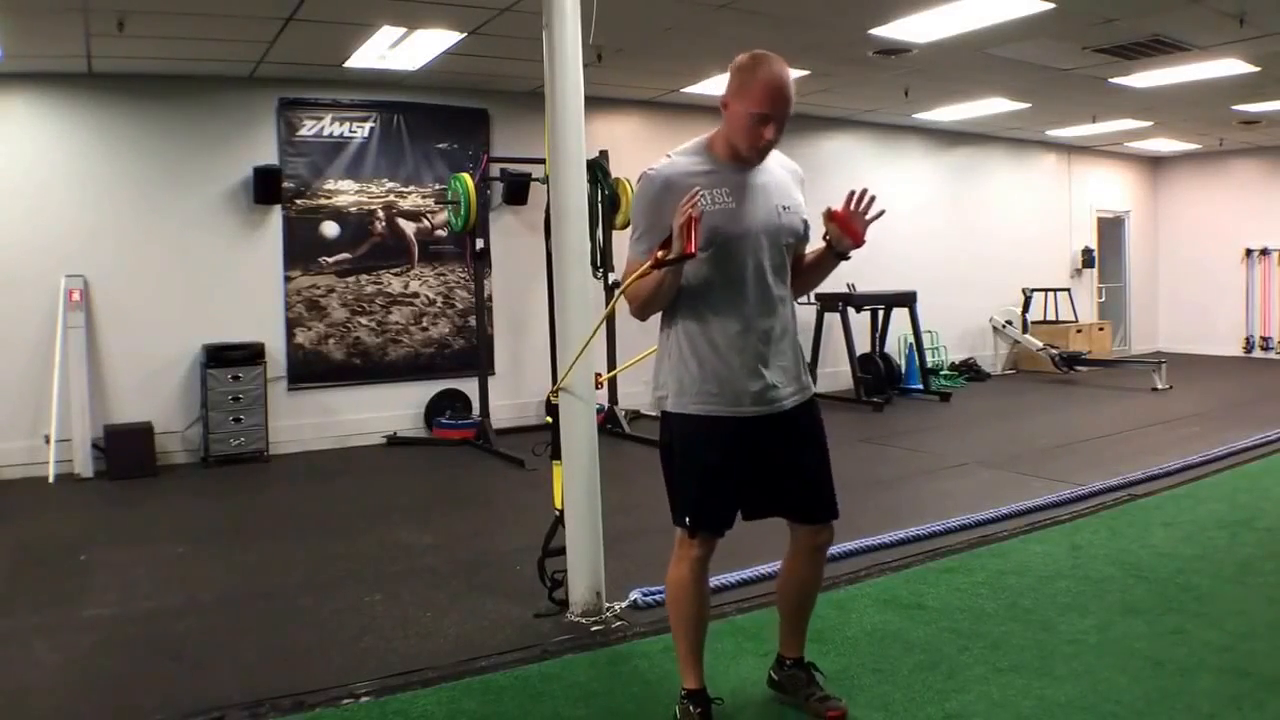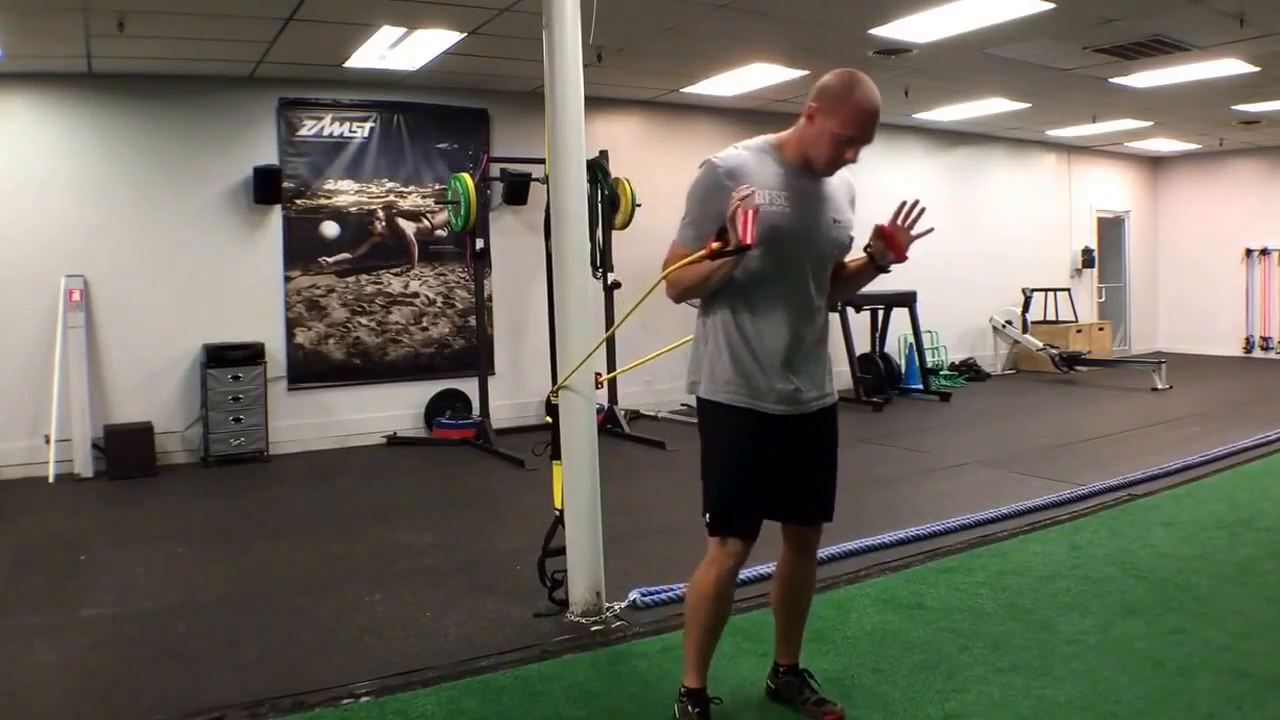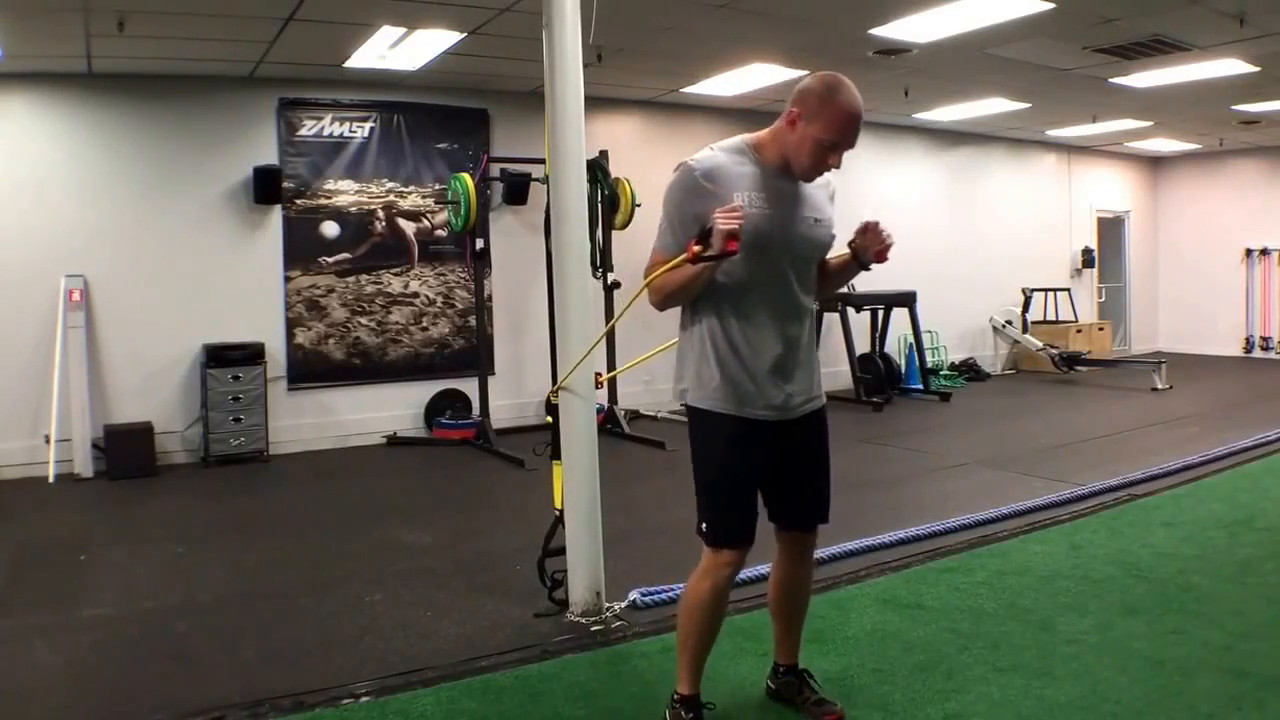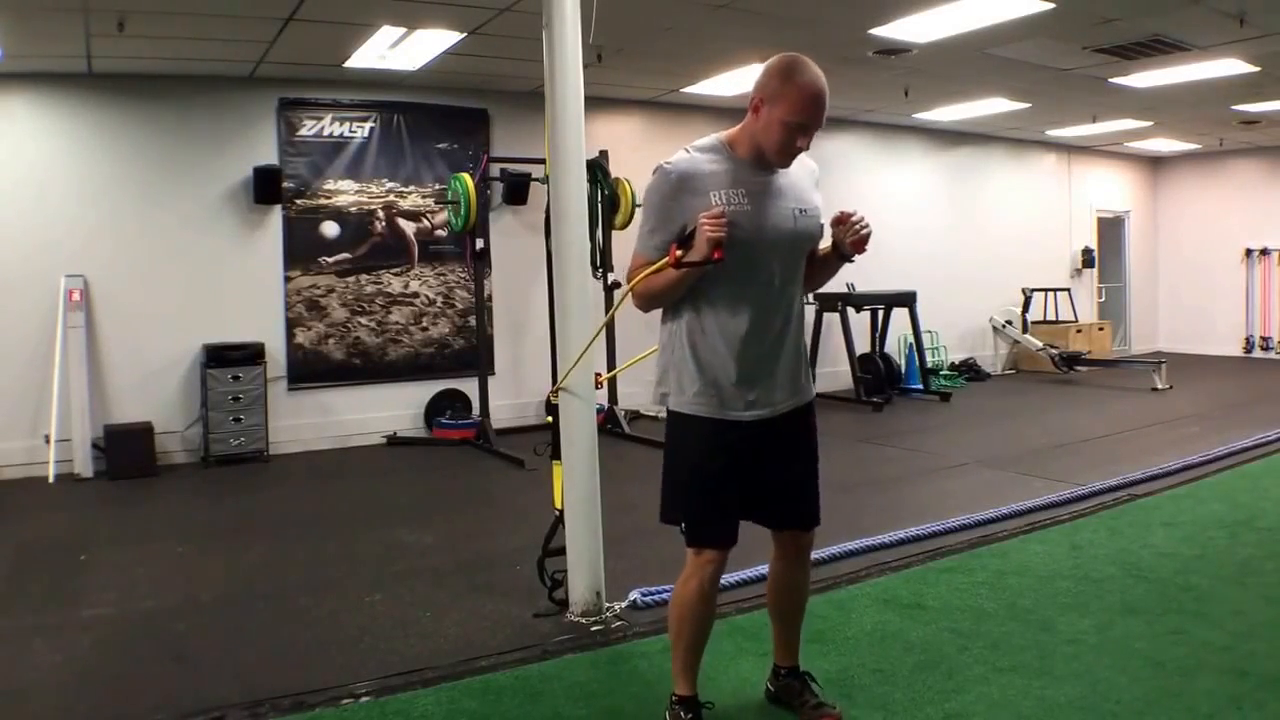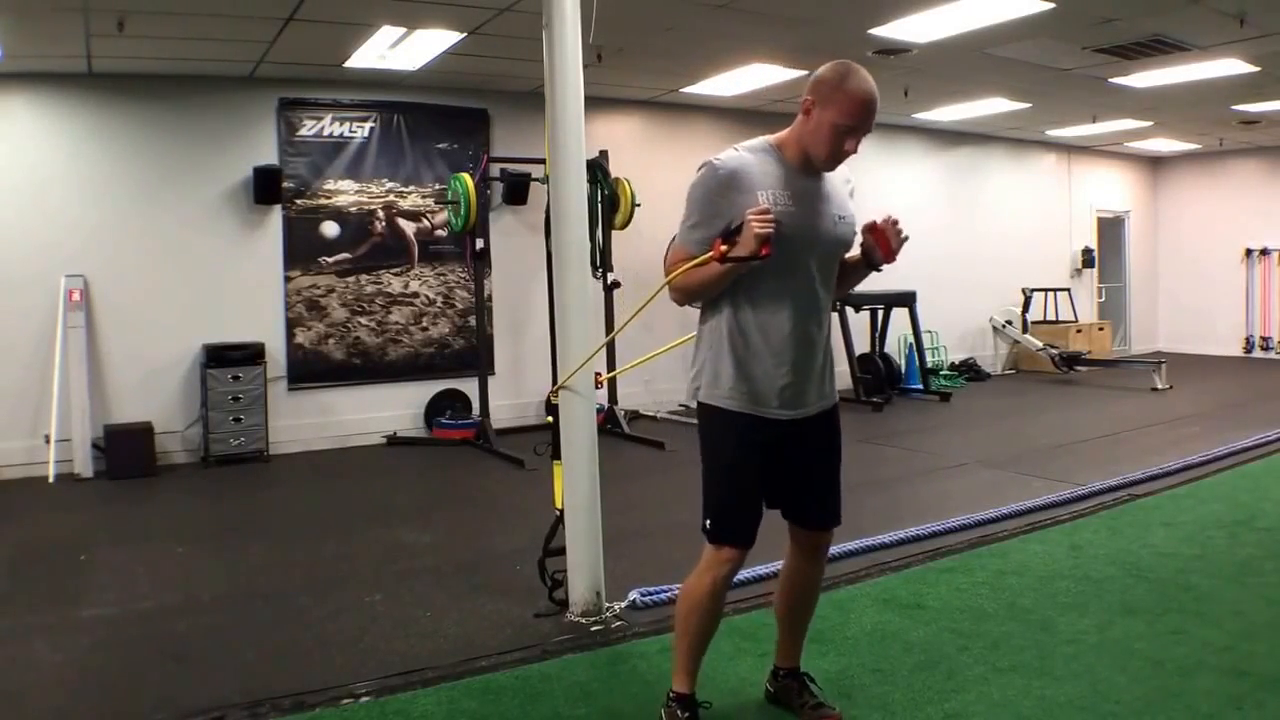
dt=0.5s
person 1, frame 1
left shoulder: (789, 176)
right shoulder: (668, 180)
right elbow: (638, 302)
left wrist: (836, 249)
right wrist: (674, 254)
left hip: (787, 393)
right hip: (701, 401)
left knee: (814, 531)
right knee: (696, 544)
left ankle: (792, 664)
person 1, frame 2
left shoulder: (840, 191)
right shoulder: (728, 172)
right elbow: (677, 284)
left wrist: (878, 259)
right wrist: (732, 251)
left hip: (810, 395)
right hip: (735, 394)
left knee: (804, 537)
right knee: (729, 546)
person 1, frame 3
left shoulder: (819, 189)
right shoulder: (705, 175)
right elbow: (659, 290)
left wrist: (856, 259)
right wrist: (711, 254)
left hip: (800, 398)
right hip: (725, 401)
left knee: (800, 540)
right knee: (724, 555)
person 1, frame 4
left shoulder: (804, 178)
right shoulder: (682, 176)
right elbow: (643, 293)
left wrist: (840, 252)
right wrist: (695, 259)
left hip: (789, 399)
right hip: (707, 404)
left knee: (796, 541)
right knee: (708, 556)
person 1, frame 5
left shoulder: (840, 187)
right shoulder: (729, 174)
right elbow: (679, 285)
left wrist: (869, 260)
right wrist: (740, 252)
left hip: (813, 399)
right hip: (737, 400)
left knee: (813, 539)
right knee: (726, 552)
